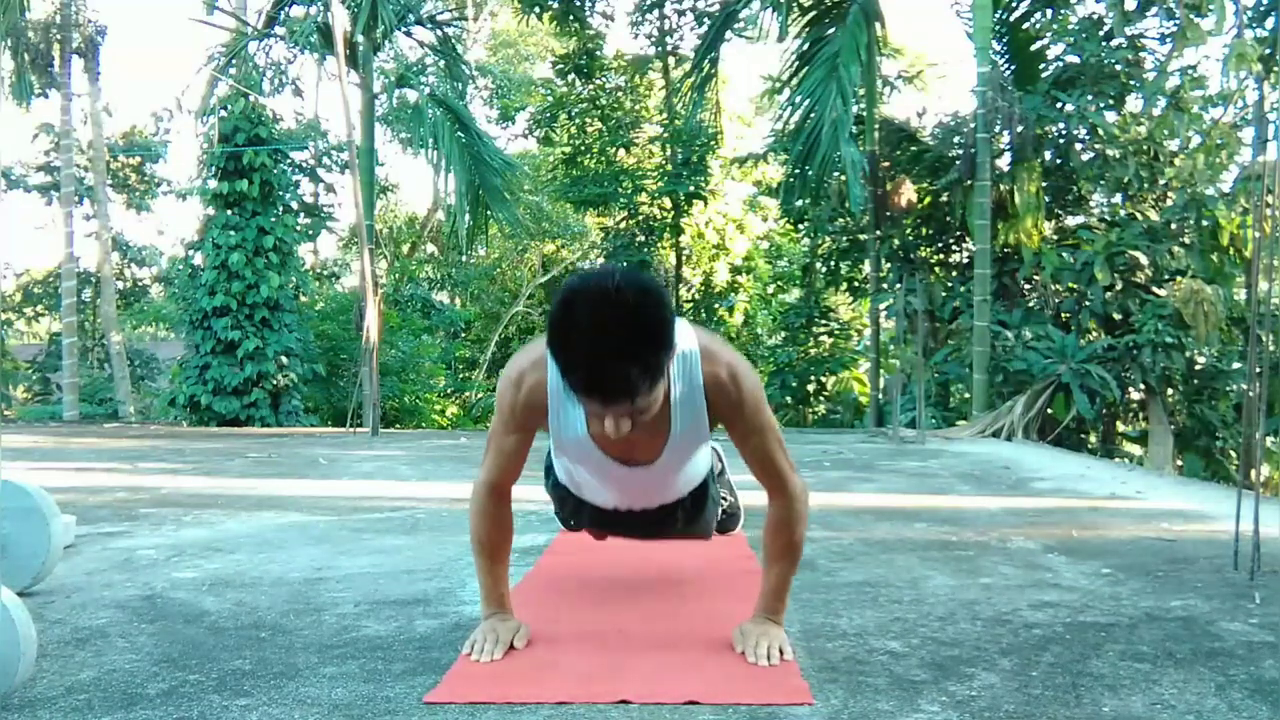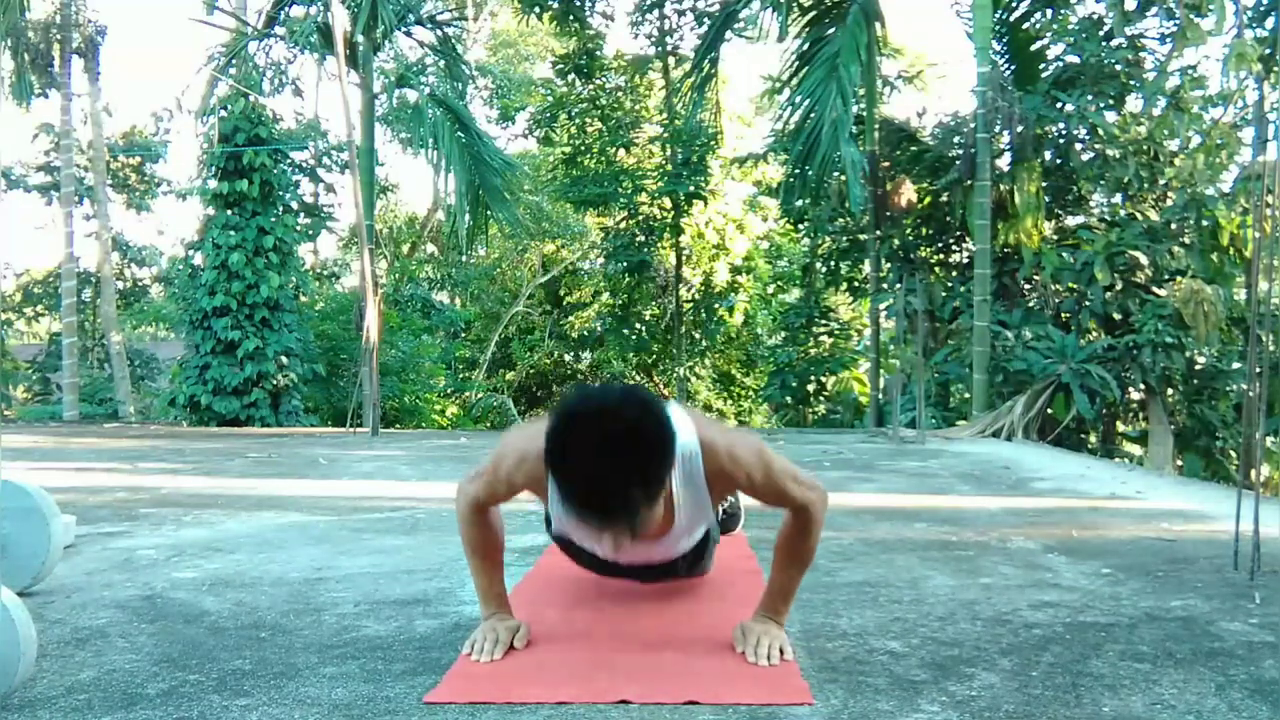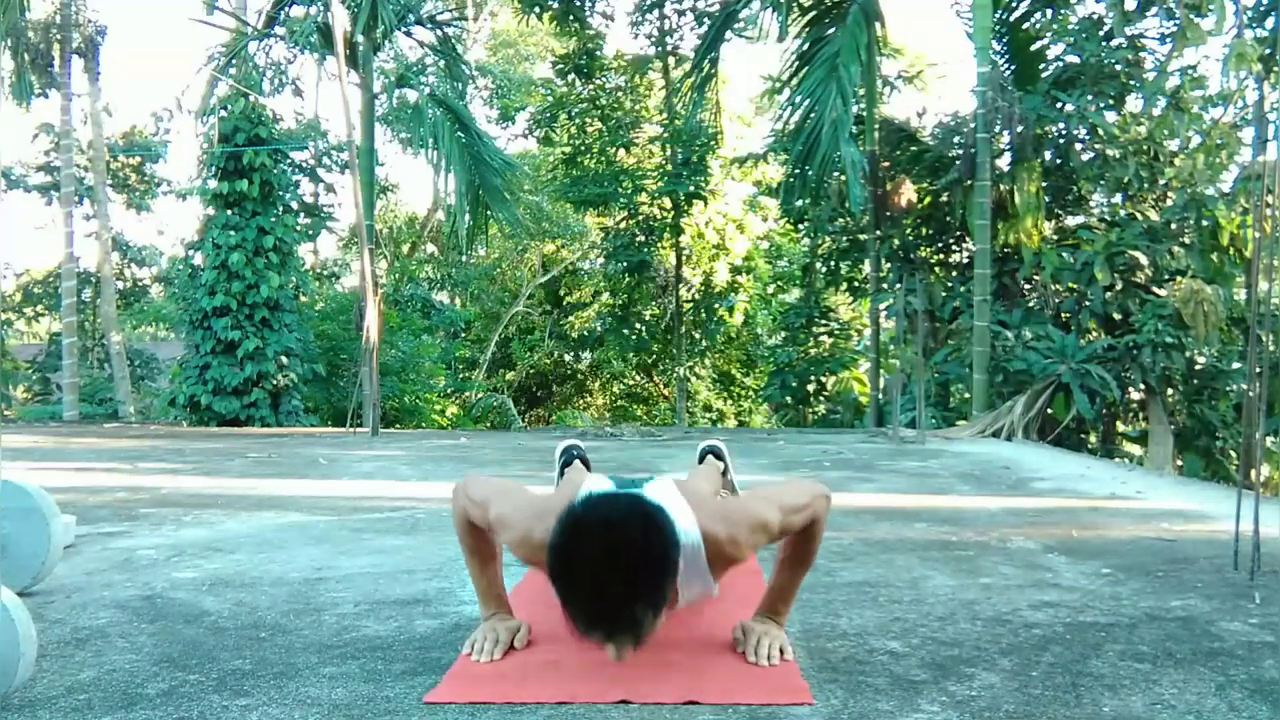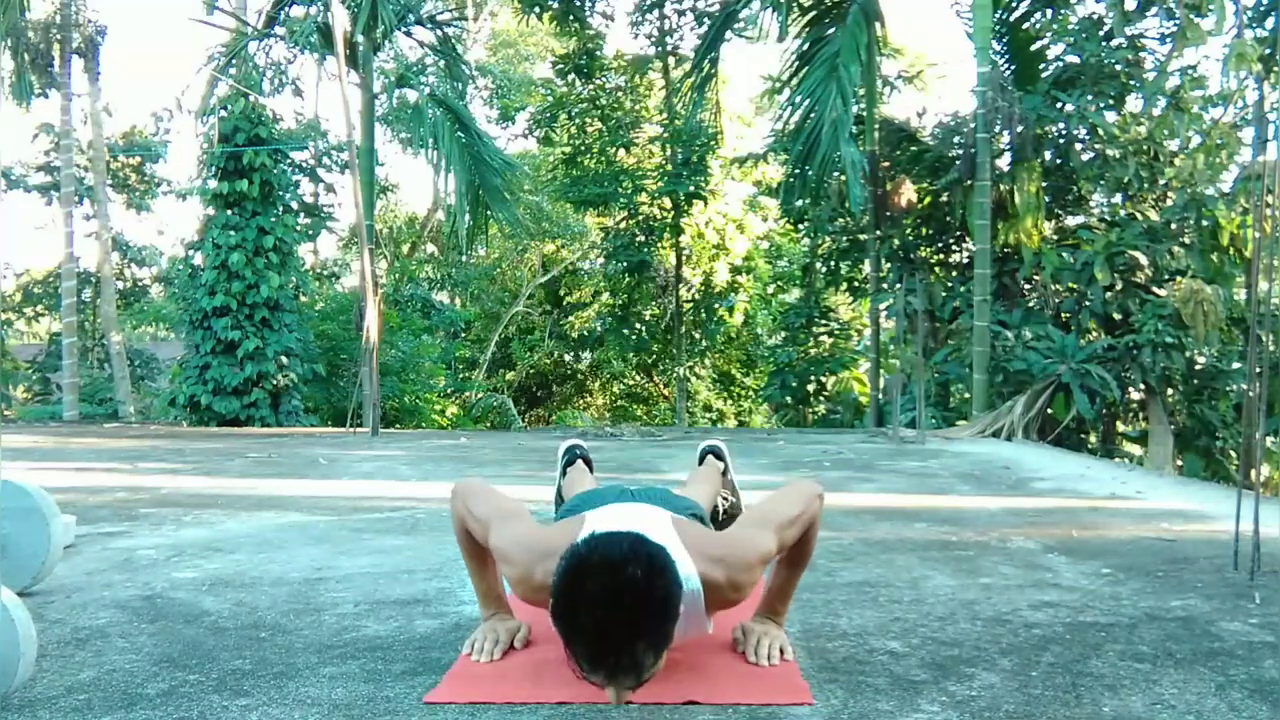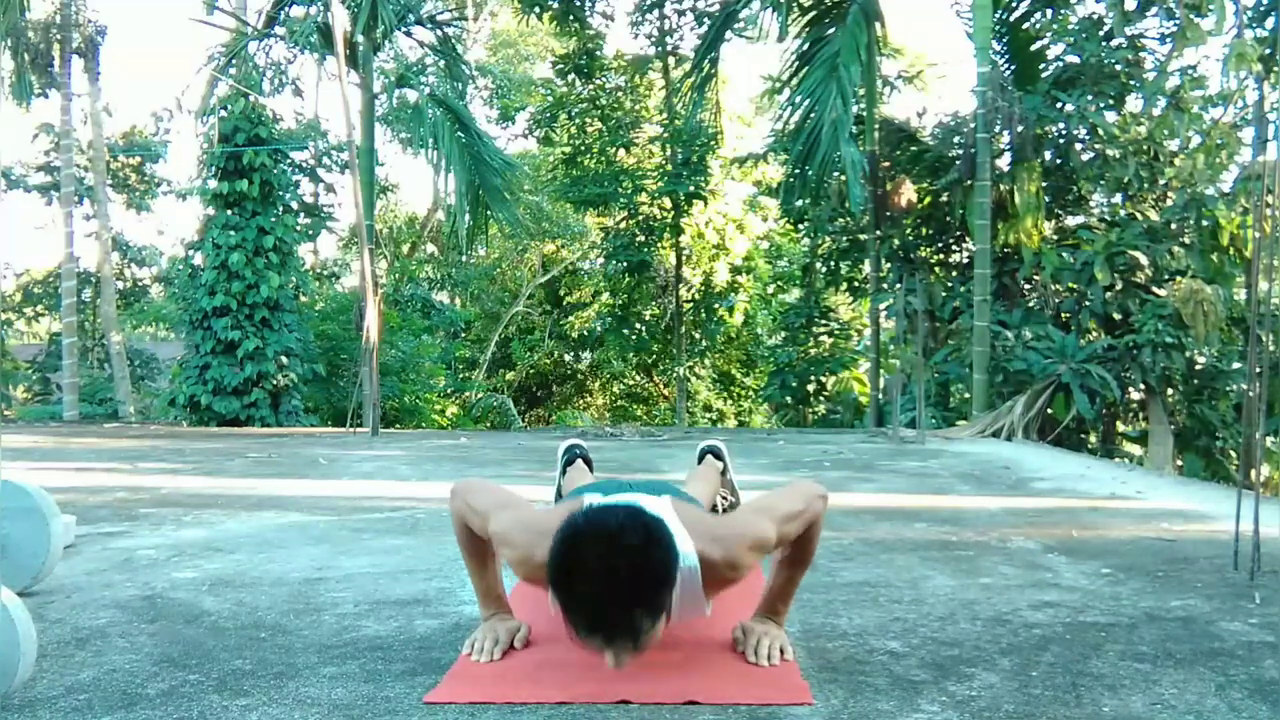
dt=0.2s
person 1, frame 1
left shoulder: (720, 373)
right shoulder: (529, 378)
left elbow: (785, 489)
right elbow: (492, 489)
left wrist: (768, 618)
right wrist: (496, 613)
left hip: (682, 497)
right hip: (583, 496)
left knee: (703, 525)
right knee: (583, 522)
person 1, frame 2
left shoulder: (719, 455)
right shoulder: (528, 456)
left elbow: (811, 502)
right elbow: (472, 498)
left wrist: (770, 618)
right wrist: (495, 614)
left knee: (700, 555)
person 1, frame 3
left shoulder: (722, 533)
right shoulder: (532, 529)
left elbow: (817, 501)
right elbow: (464, 497)
left wrist: (771, 617)
right wrist: (495, 613)
left ankle: (712, 462)
right ankle: (572, 463)
person 1, frame 4
left shoulder: (724, 573)
right shoulder: (533, 569)
left elbow: (810, 497)
right elbow: (463, 496)
left wrist: (770, 619)
right wrist: (494, 615)
left hip: (673, 513)
right hip: (588, 513)
left ankle: (712, 464)
right ankle: (574, 465)
person 1, frame 5
left shoulder: (721, 553)
right shoulder: (532, 549)
left elbow: (814, 499)
right elbow: (461, 497)
left wrist: (770, 618)
right wrist: (494, 614)
left hip: (673, 504)
right hip: (589, 502)
left ankle: (711, 464)
right ankle: (574, 464)
